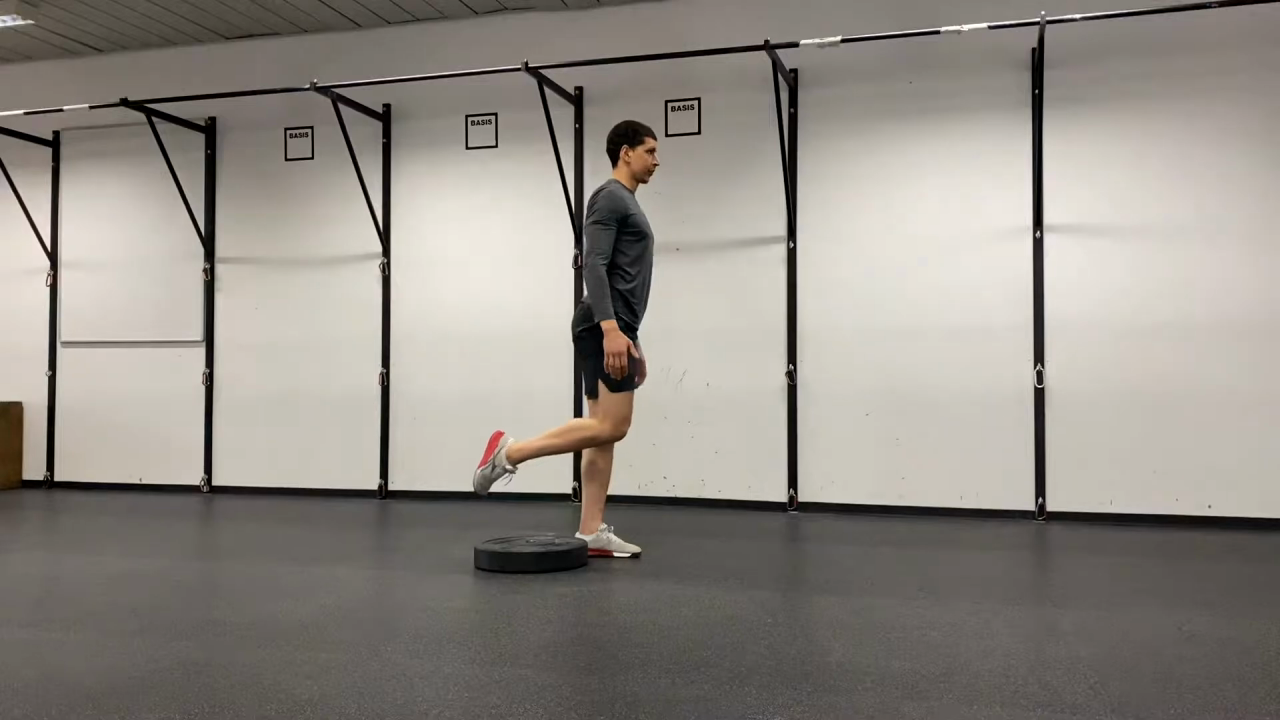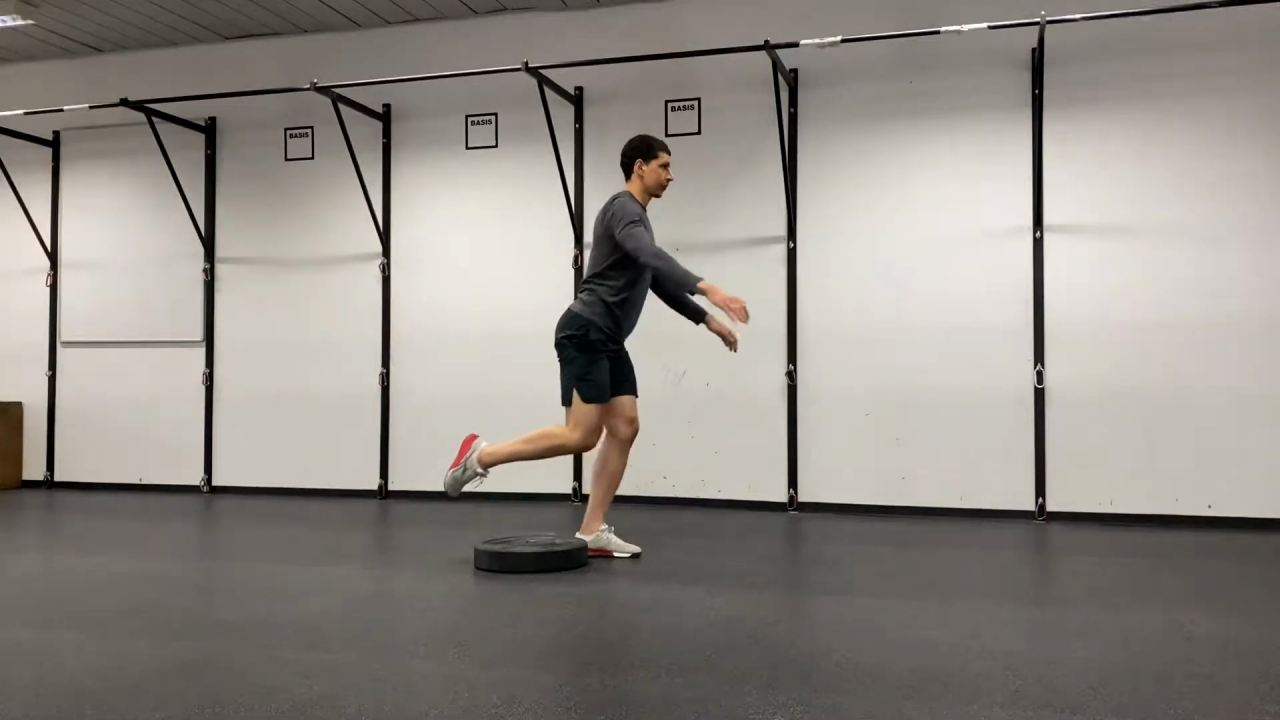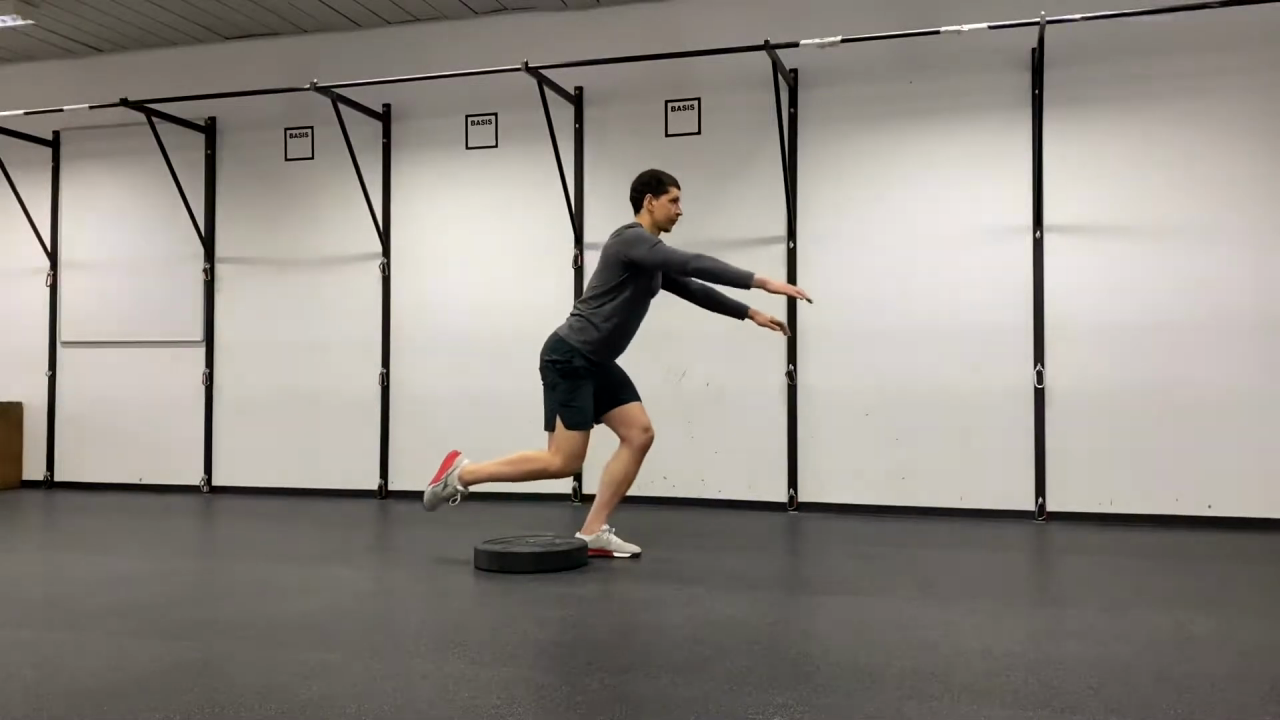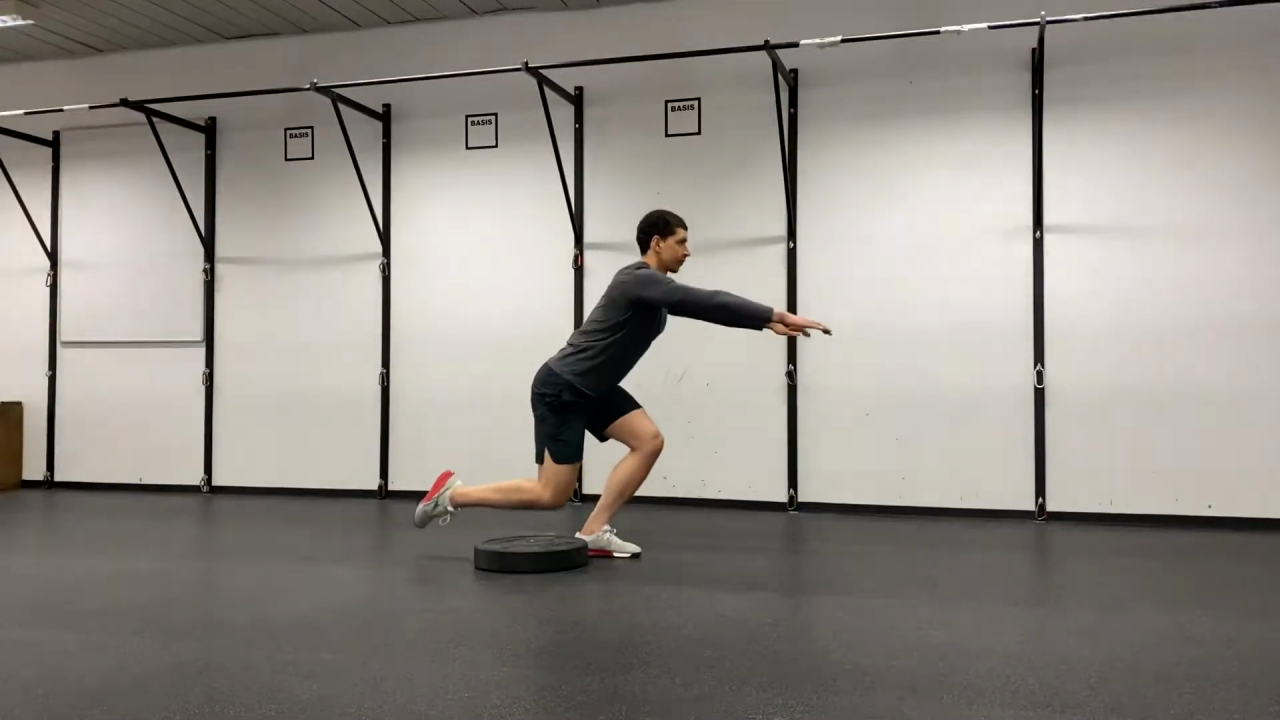
dt=0.5s
person 1, frame 1
left shoulder: (626, 204)
right shoulder: (610, 198)
right elbow: (594, 267)
left wrist: (631, 343)
right wrist: (611, 328)
left hip: (614, 329)
right hip: (603, 327)
left knee: (604, 430)
right knee: (611, 426)
left ankle: (592, 532)
right ankle: (510, 452)
person 1, frame 2
left shoulder: (635, 218)
right shoulder: (622, 209)
left elbow: (660, 280)
right elbow: (651, 258)
left wrist: (707, 320)
right wrist: (708, 288)
left hip: (607, 340)
right hip: (584, 334)
left knee: (625, 428)
right knee: (580, 436)
left ankle: (593, 531)
right ankle: (479, 456)
person 1, frame 3
left shoulder: (648, 256)
right shoulder: (631, 240)
left elbow: (691, 287)
right elbow: (692, 264)
left wrist: (749, 313)
right wrist: (760, 282)
left hip: (595, 361)
right hip: (570, 357)
left knee: (639, 434)
right knee: (563, 462)
left ankle: (593, 532)
right ankle: (462, 474)
person 1, frame 4
left shoulder: (655, 290)
right shoulder: (639, 281)
left elbow: (705, 308)
right elbow: (708, 302)
left wrist: (768, 323)
right wrist: (779, 314)
left hip: (590, 387)
right hip: (560, 389)
left knee: (649, 440)
right knee: (551, 494)
left ankle: (594, 533)
right ankle: (452, 494)
